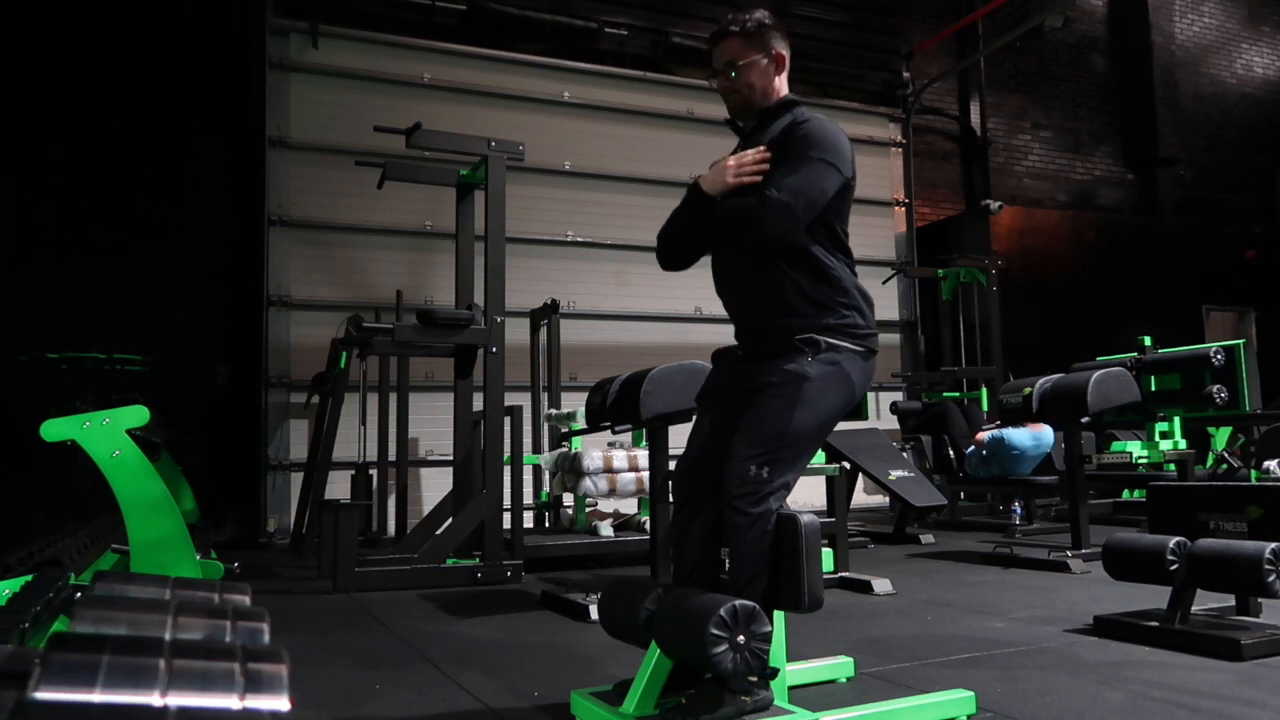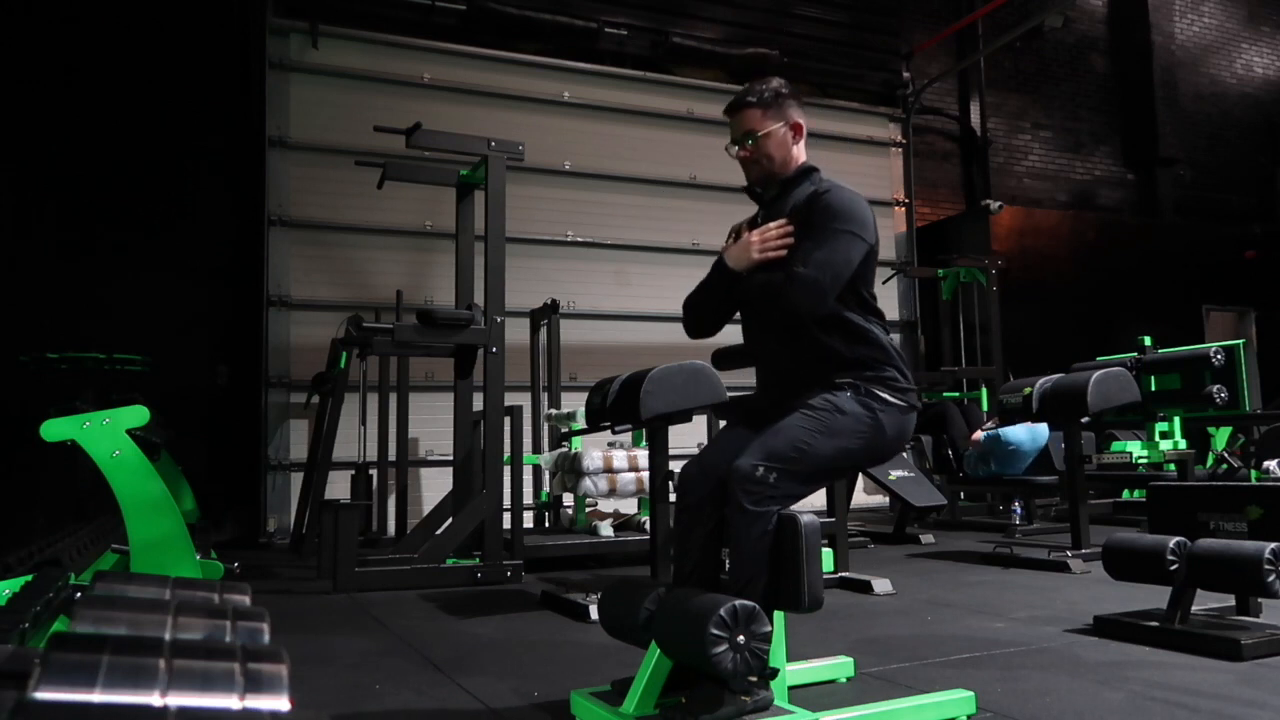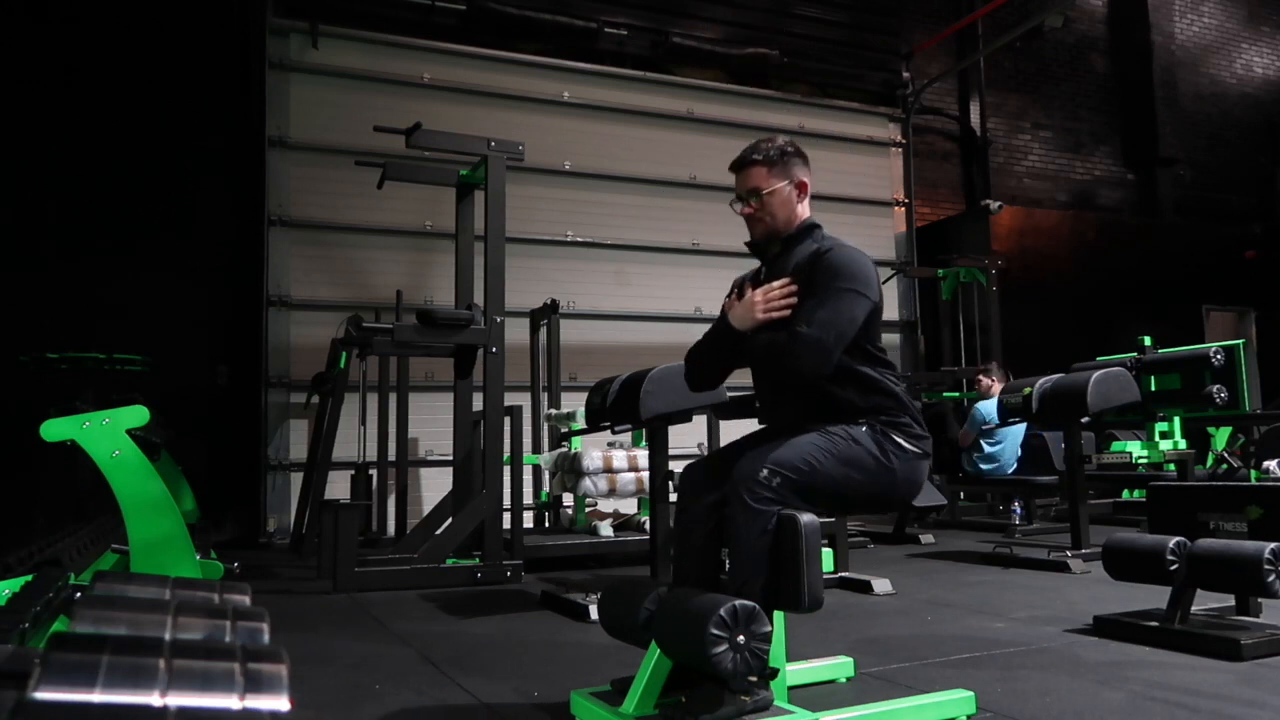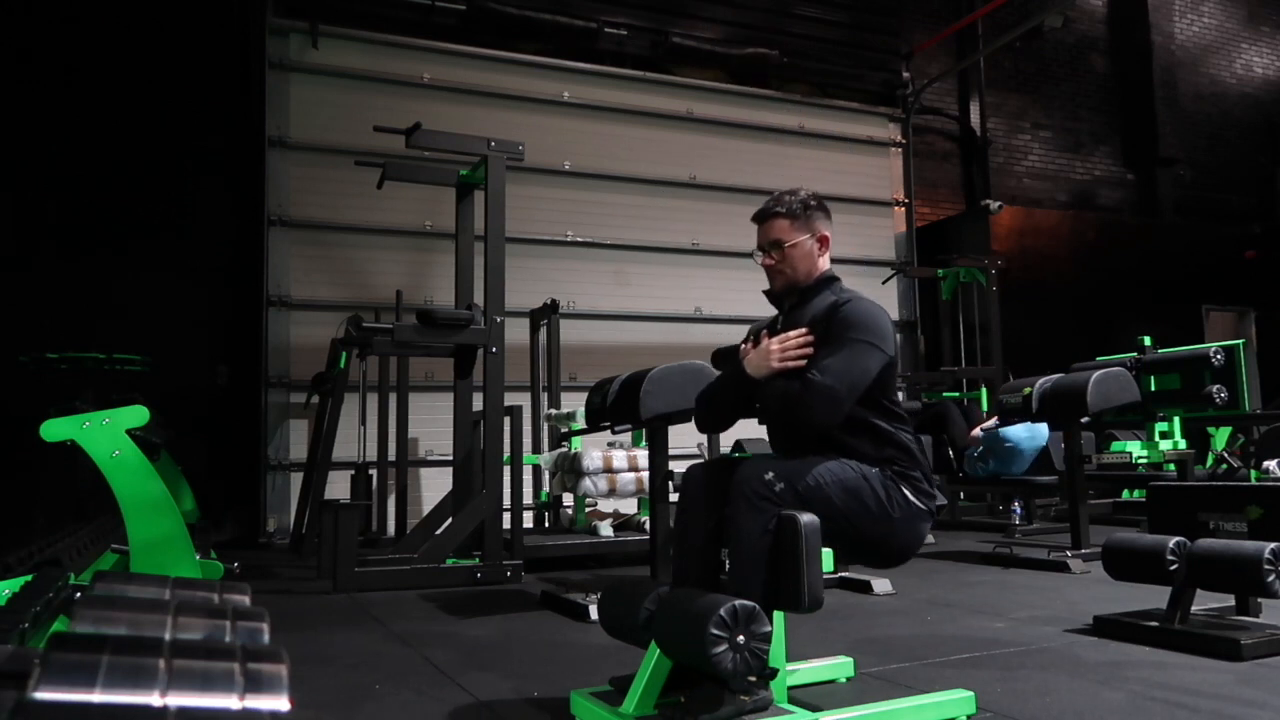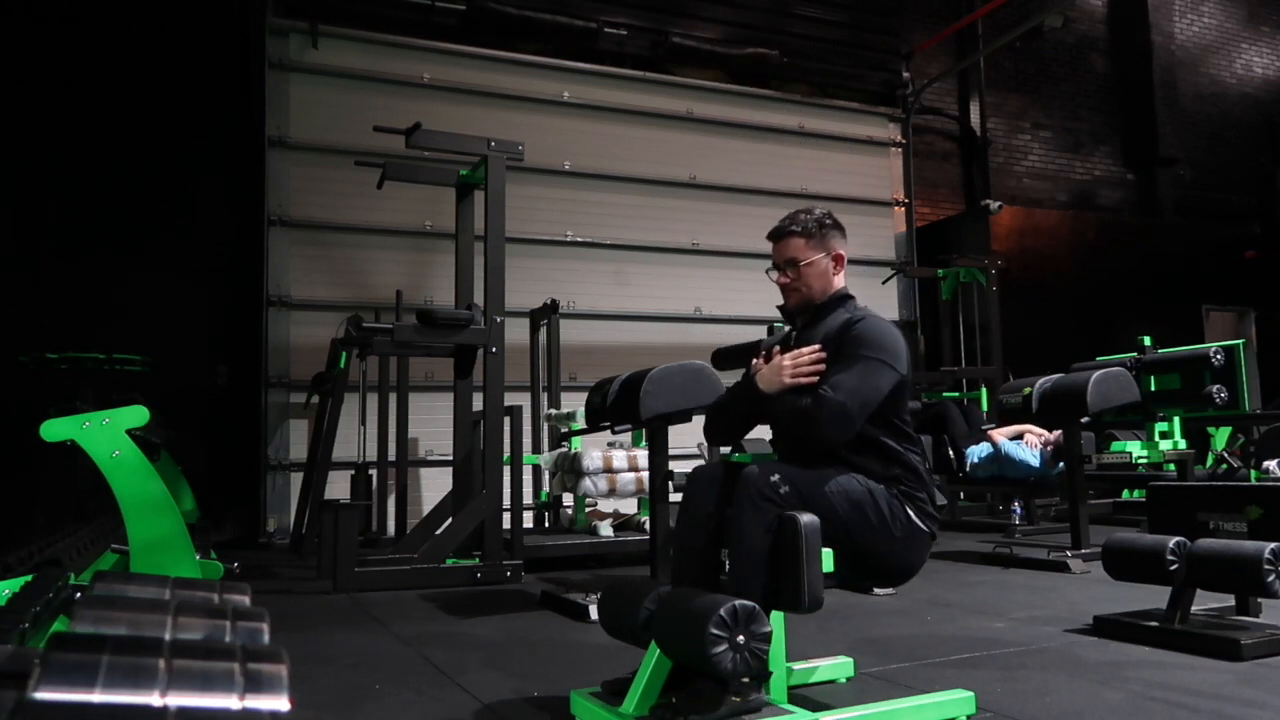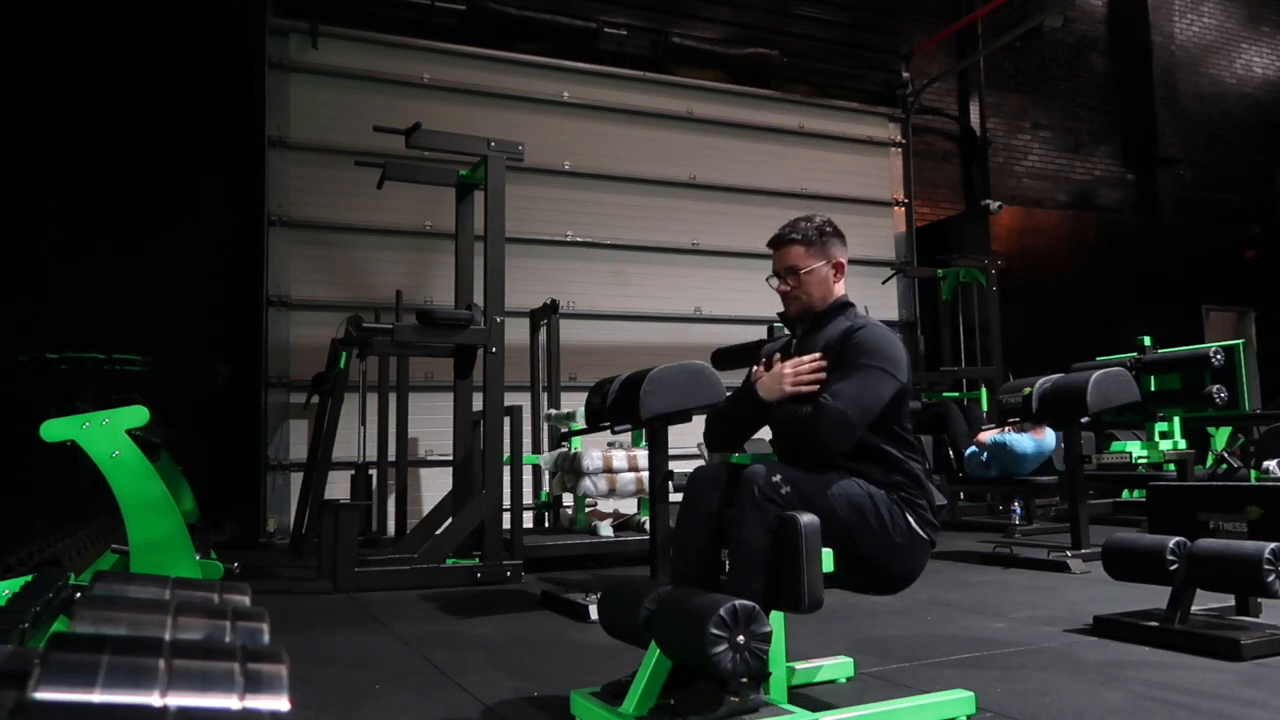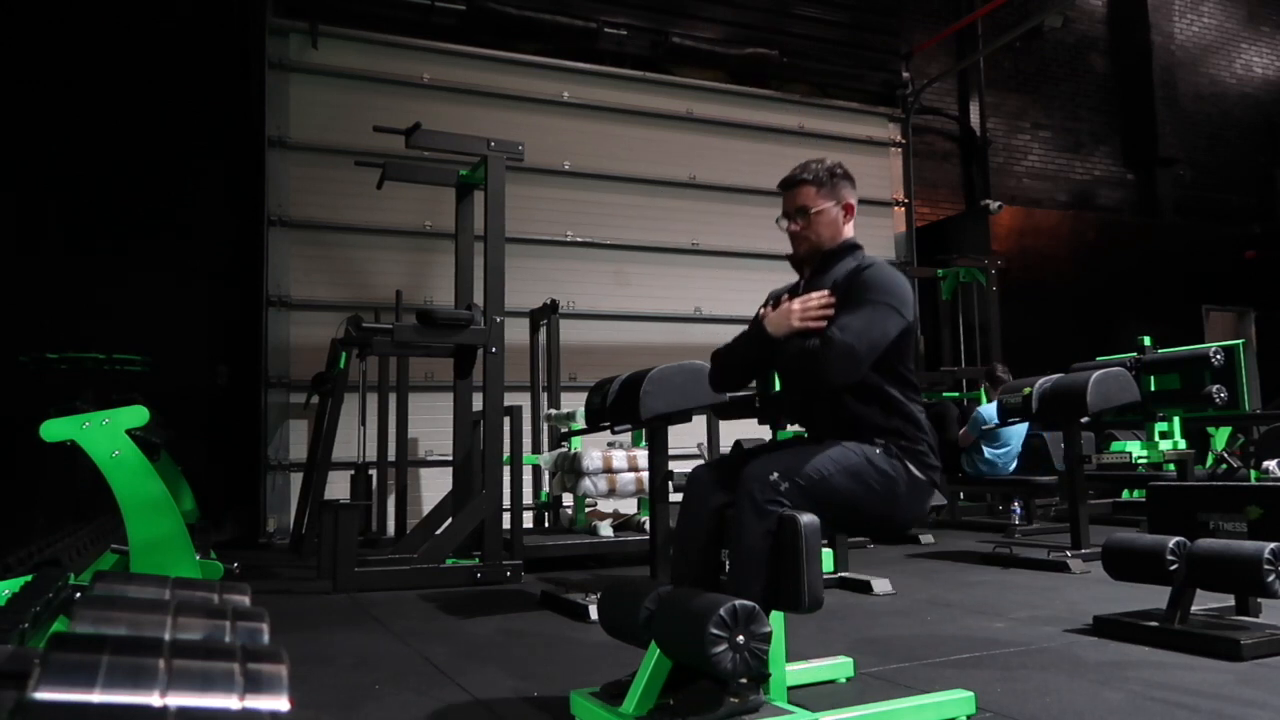
dt=0.7s
person 1, frame 1
left shoulder: (814, 138)
right shoulder: (735, 157)
left elbow: (774, 219)
right elbow: (672, 252)
left wrist: (717, 203)
right wrist: (707, 192)
left hip: (824, 347)
right hip: (758, 348)
left knee: (749, 482)
right knee: (696, 479)
person 1, frame 2
left shoulder: (837, 207)
right shoulder: (752, 227)
left elbow: (803, 294)
right elbow: (698, 321)
left wrist: (745, 276)
right wrist: (732, 266)
left hip: (864, 395)
right hip: (789, 393)
left knee: (755, 478)
right knee: (700, 482)
person 1, frame 3
left shoulder: (839, 263)
right shoulder: (753, 283)
left elbow: (807, 357)
right elbow: (699, 374)
left wrist: (745, 335)
right wrist: (734, 324)
left hip: (883, 442)
right hip: (809, 439)
left knee: (758, 478)
right knee: (701, 481)
person 1, frame 4
left shoulder: (857, 317)
right shoulder: (773, 328)
left elbow: (817, 404)
right elbow: (707, 413)
left wrist: (757, 379)
right wrist: (747, 372)
left hip: (892, 499)
right hip: (817, 481)
left knee: (759, 481)
right knee: (702, 483)
person 1, frame 5
left shoulder: (870, 334)
right shoulder: (786, 344)
left elbow: (827, 421)
right elbow: (719, 430)
left wrist: (770, 396)
right wrist: (759, 386)
left hip: (894, 520)
right hip: (823, 505)
left knee: (762, 483)
right knee: (708, 483)
left ankle: (743, 673)
person 1, frame 6
left shoulder: (870, 342)
right shoulder: (784, 352)
left elbow: (830, 430)
right elbow: (718, 437)
left wrist: (772, 403)
right wrist: (760, 394)
left hip: (894, 526)
right hip: (820, 511)
left knee: (764, 483)
right knee: (709, 483)
left ankle: (742, 670)
person 1, frame 7
left shoulder: (877, 281)
right shoulder: (789, 296)
left elbow: (836, 361)
right elbow: (722, 376)
left wrist: (776, 341)
right wrist: (769, 332)
left hip: (891, 465)
right hip: (826, 451)
left knee: (768, 484)
right knee: (707, 485)
